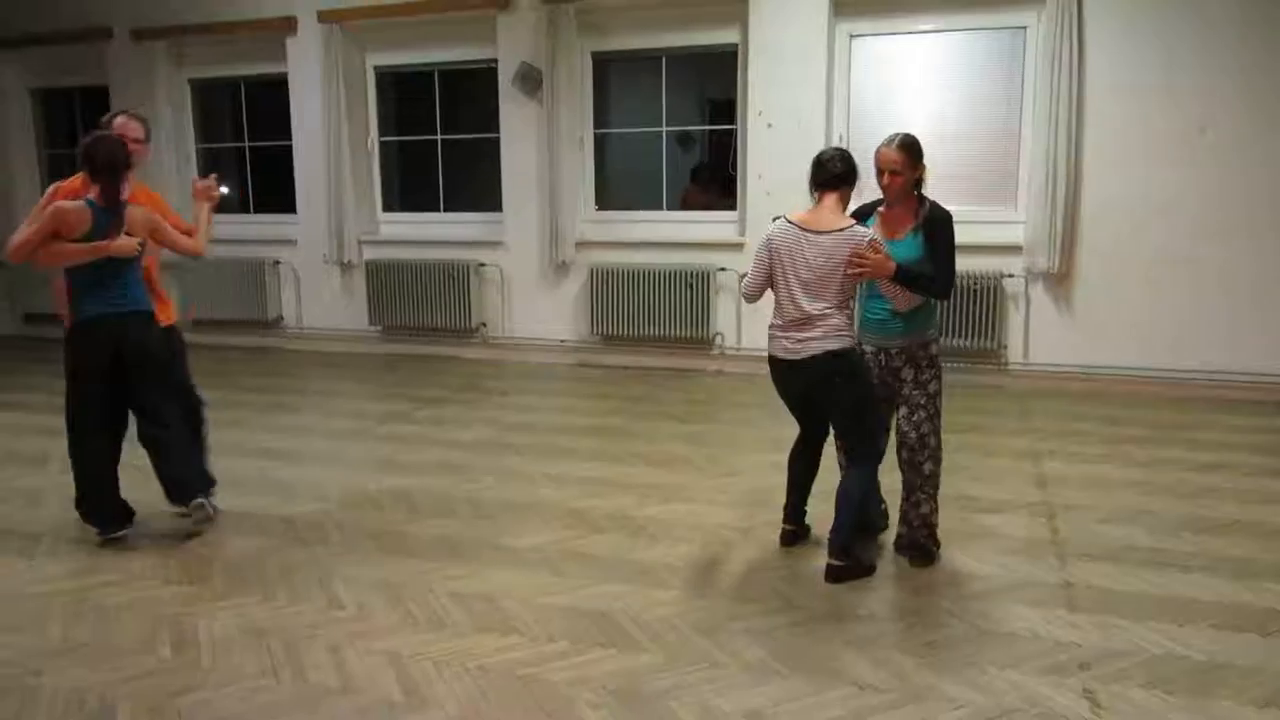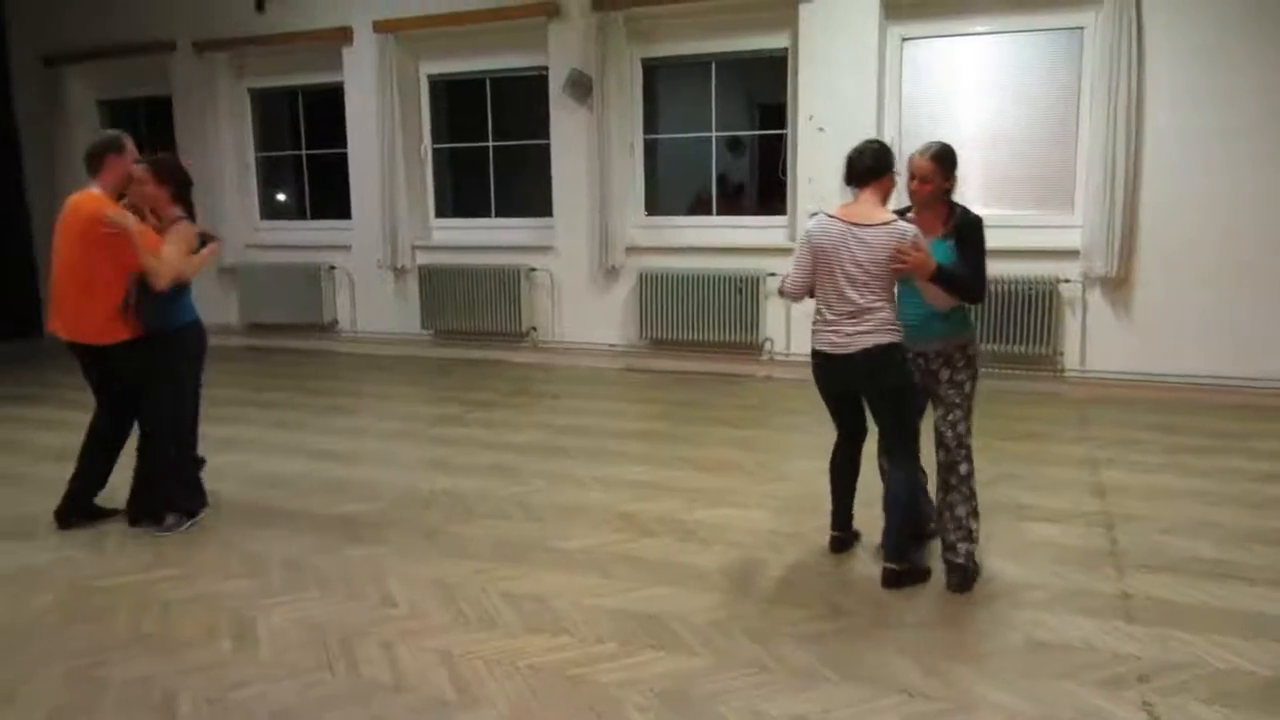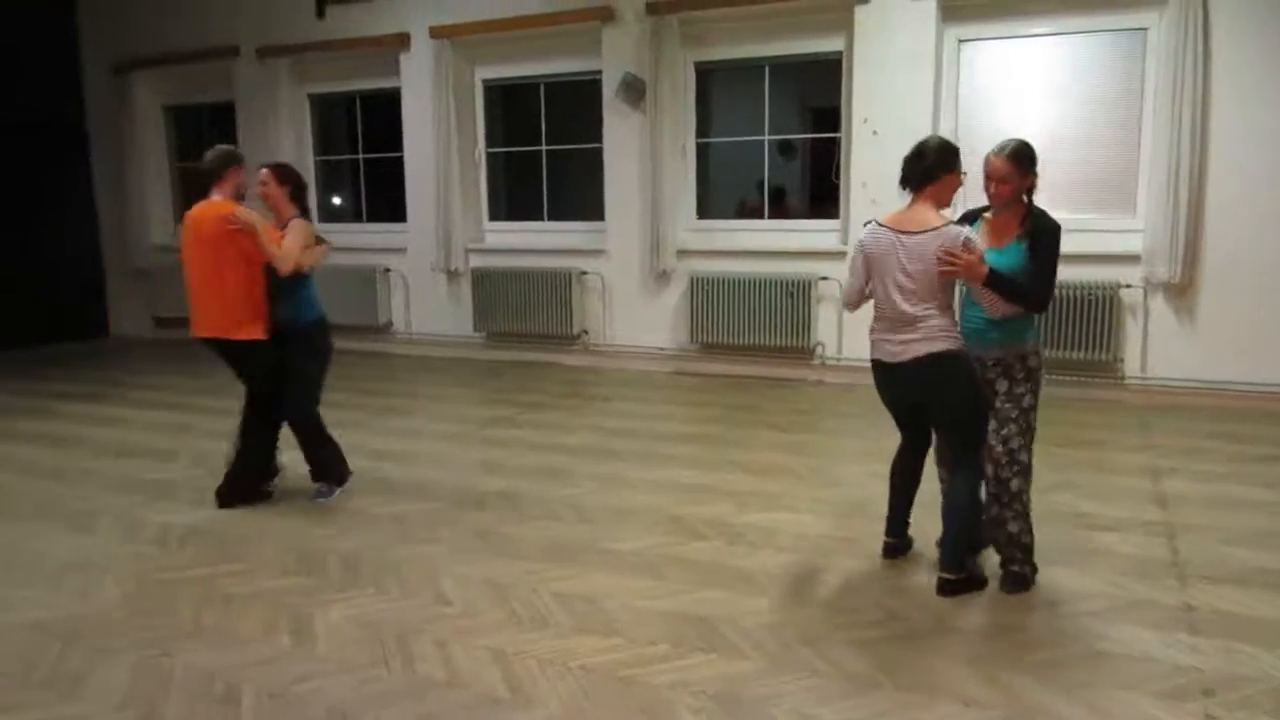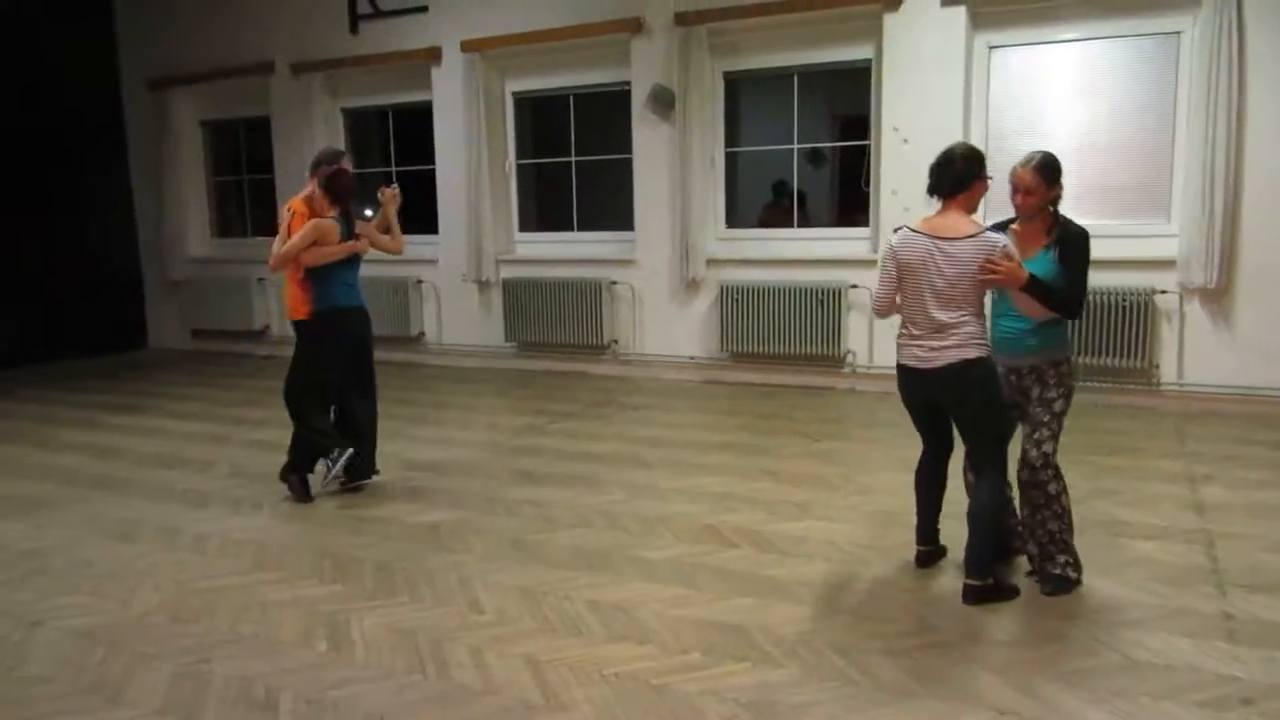
dt=0.7s
person 1, frame 1
left shoulder: (779, 230)
right shoulder: (860, 239)
left elbow: (750, 292)
right elbow: (902, 301)
left hip: (783, 360)
right hip: (834, 360)
left knee: (811, 432)
right knee: (862, 452)
left ankle: (792, 524)
right ankle: (841, 556)
person 1, frame 2
left shoulder: (819, 227)
right shoulder: (903, 233)
left elbow: (794, 291)
left wrist: (787, 286)
left hip: (827, 356)
right hip: (880, 355)
left knee: (849, 436)
right knee: (901, 452)
left ankle: (840, 530)
right ankle: (896, 561)
person 1, frame 3
left shoulder: (873, 233)
right shoulder: (955, 237)
left elbow: (851, 300)
left hip: (886, 364)
right hip: (939, 363)
left knee: (913, 442)
right knee: (966, 459)
left ankle: (894, 537)
right ankle: (953, 569)
person 1, frame 4
left shoulder: (902, 240)
right shoulder: (991, 244)
left elbow: (880, 307)
left hip: (912, 369)
right hip: (967, 368)
left knee: (935, 449)
right knee: (989, 466)
left ankle: (926, 544)
right ankle: (979, 577)
person 2, frame 1
left shoulder: (935, 219)
right shoulder: (864, 216)
left elbow: (943, 287)
left wrist: (891, 270)
left hip: (916, 350)
right hip: (868, 344)
left knee: (917, 442)
left ankle: (918, 533)
person 2, frame 2
left shoulder: (966, 225)
right shoulder: (895, 223)
left elbow: (976, 292)
left wrist: (931, 271)
left hip: (953, 351)
right hip: (906, 349)
left knee: (952, 444)
left ankle: (961, 554)
person 2, frame 3
left shoulder: (1042, 229)
right shoulder: (971, 220)
left elbow: (1039, 300)
right elbow: (935, 272)
left wrist: (985, 275)
left hip: (1014, 360)
right hip: (966, 355)
left knee: (1005, 458)
left ankle: (1018, 559)
person 2, frame 4
left shoulder: (1071, 238)
right shoulder: (997, 234)
left elbow: (1073, 306)
left wrist: (1024, 280)
left hip: (1048, 367)
right hip: (999, 363)
left knee: (1037, 459)
left ankle: (1059, 562)
person 3, frame 1
left shoulder: (148, 197)
right shoulder: (68, 193)
left elbow: (191, 242)
right elbow: (45, 253)
left wrist: (203, 206)
left hip: (155, 321)
left knee: (186, 403)
person 3, frame 2
left shoulder: (76, 204)
right shoulder: (111, 216)
left hip: (75, 327)
right hip: (108, 332)
left knee: (113, 411)
left ankle: (77, 502)
person 3, frame 3
left shoulder: (192, 217)
right shoulder: (239, 219)
left hip: (210, 324)
right hip: (243, 327)
left knee: (260, 390)
right knee: (267, 399)
left ankle: (258, 464)
right ankle: (239, 485)
person 3, frame 4
right shoulder: (299, 210)
right elbow: (298, 257)
left wrist: (385, 211)
right hip: (310, 315)
right knee: (309, 389)
left ankle: (343, 460)
person 4, frame 1
left shoulder: (65, 213)
right shoulder: (142, 217)
left elbow: (14, 254)
right elbow: (196, 248)
left wrist: (45, 209)
right wrist: (205, 207)
left hip: (89, 333)
right hip: (140, 327)
left knee: (91, 427)
right knee: (160, 415)
left ankle: (110, 516)
right ankle: (193, 492)
person 4, frame 2
left shoulder: (182, 230)
right shoulder: (158, 224)
left elbow: (160, 280)
left wrist: (135, 233)
left hip: (178, 338)
right hip: (158, 335)
left knee: (169, 417)
right knee: (167, 416)
left ankle: (183, 502)
right ankle: (182, 491)
person 4, frame 3
left shoulder: (298, 227)
right shoulder: (273, 226)
left elbow: (285, 266)
left wrist: (258, 228)
left hip: (307, 332)
right hip: (281, 329)
left knee: (298, 406)
right knee: (273, 399)
left ankle: (333, 474)
person 4, frame 4
left shoulder: (318, 226)
right shoulder: (360, 228)
left elbow: (277, 262)
right elbow: (397, 246)
right wrist: (390, 210)
left hip: (328, 322)
right hip: (358, 319)
right knee: (358, 395)
left ankle: (333, 447)
right ankle: (359, 467)
